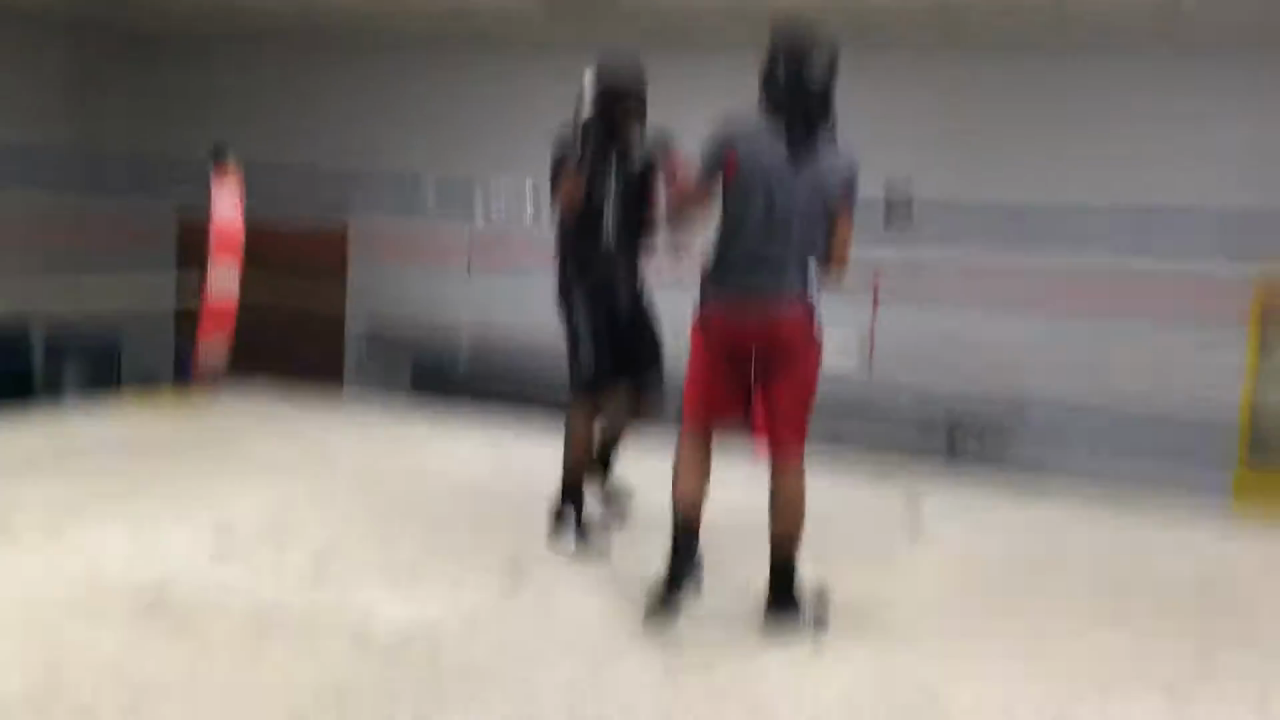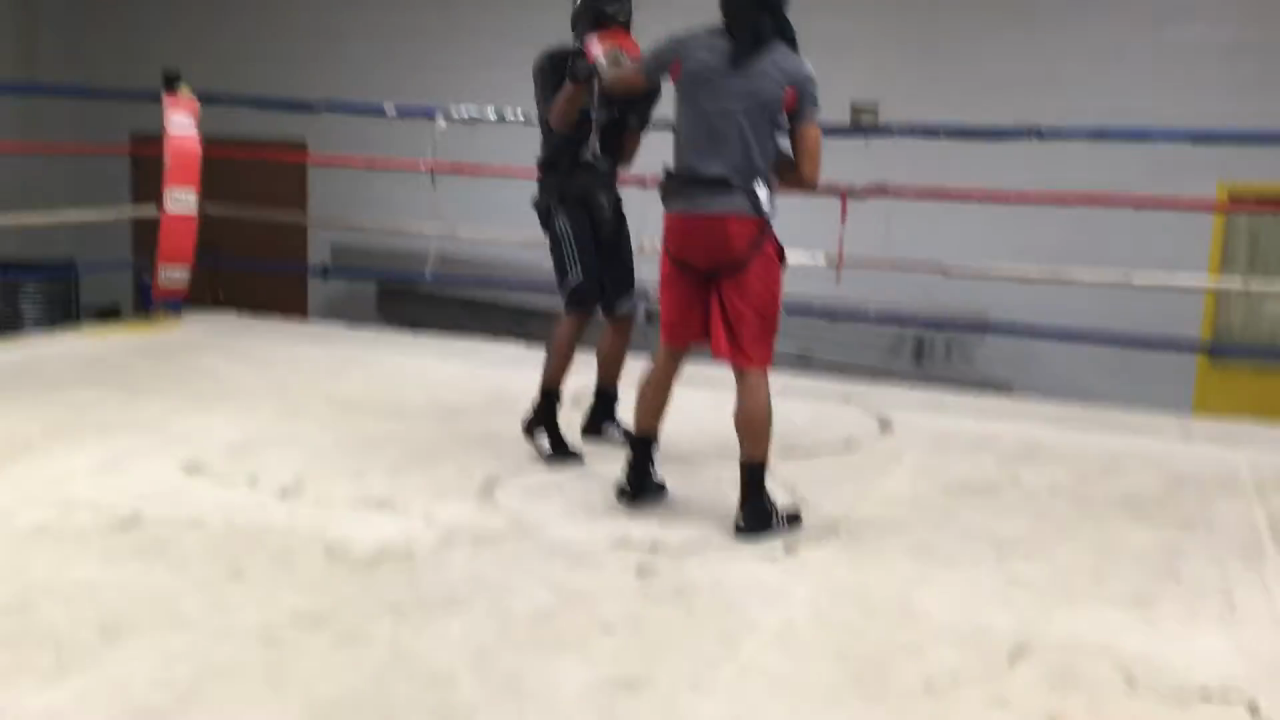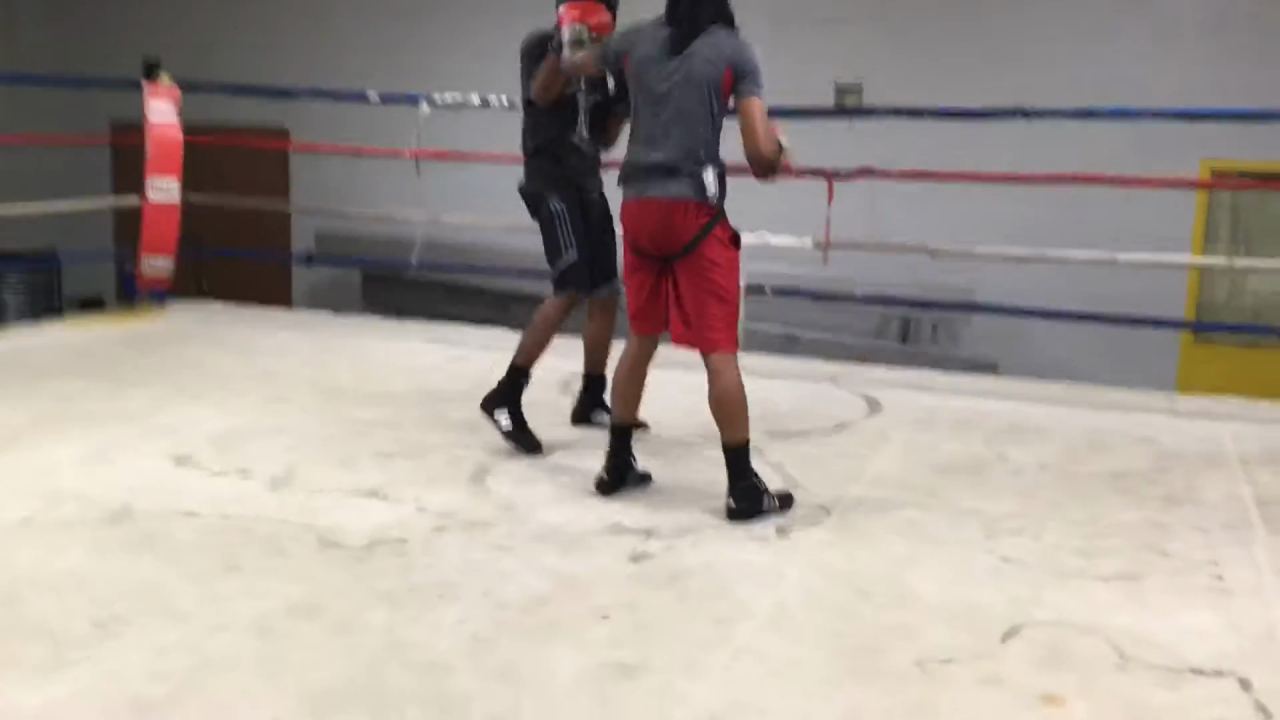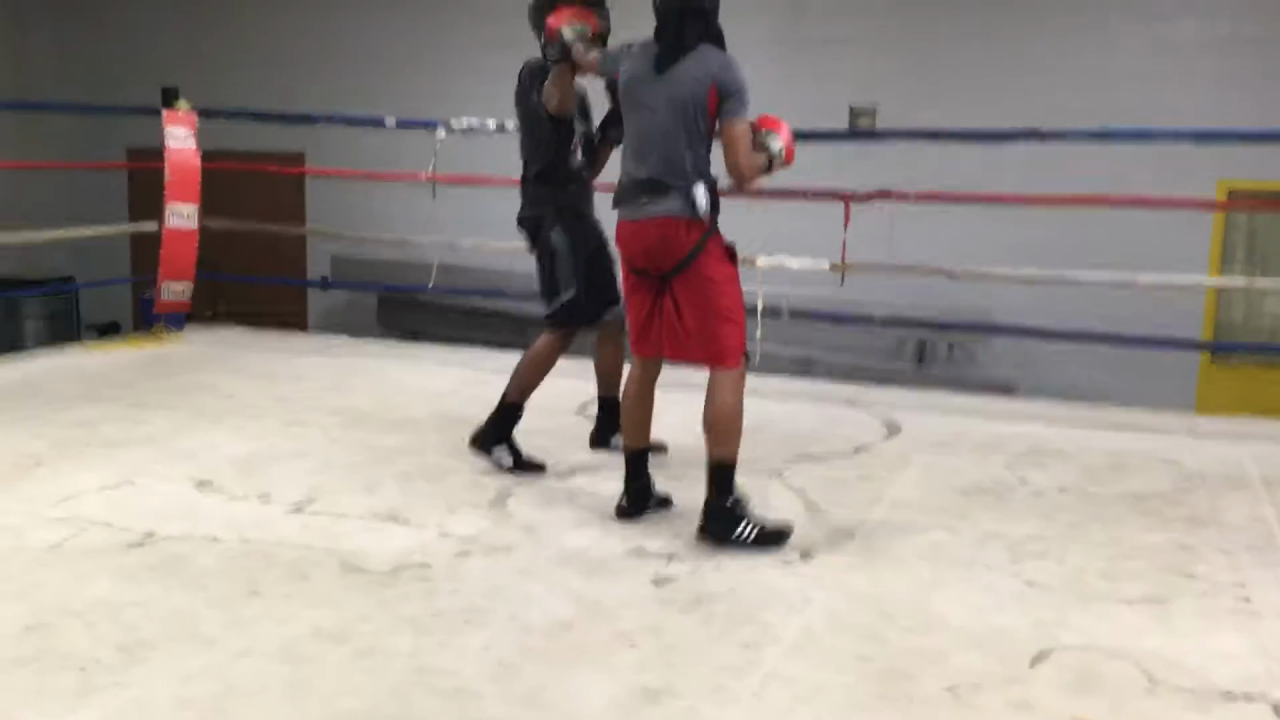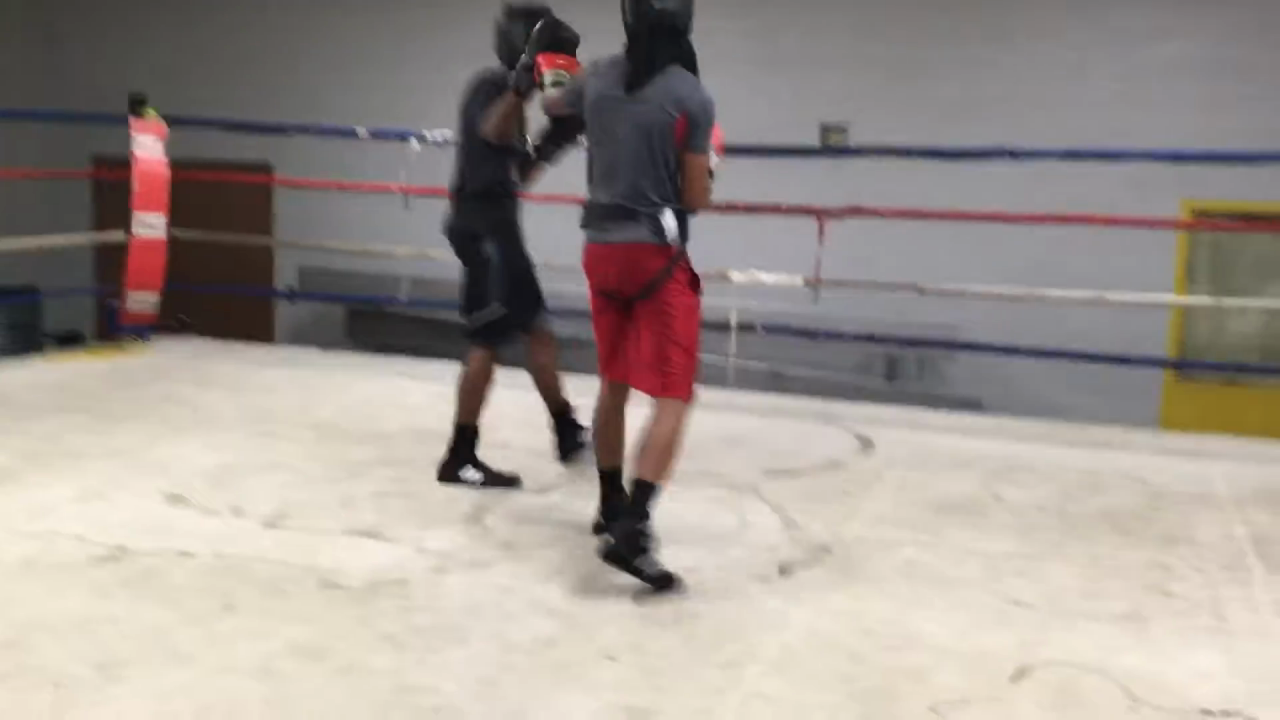
dt=0.2s
person 1, frame 1
left shoulder: (732, 142)
right shoulder: (836, 160)
left elbow: (679, 212)
right elbow: (834, 263)
left wrist: (667, 196)
left hip: (725, 312)
right hip: (788, 318)
left knee: (696, 434)
right knee: (787, 451)
left ankle: (682, 561)
right ankle: (781, 589)
person 1, frame 2
left shoulder: (689, 48)
right shoulder: (794, 72)
left elbow: (618, 82)
right elbow: (807, 173)
left wrist: (599, 65)
left hip: (686, 218)
right hip: (744, 225)
left knee: (674, 346)
right knee: (752, 368)
left ankle: (639, 470)
right ankle: (754, 503)
person 1, frame 3
left shoulder: (635, 42)
right shoulder: (732, 53)
left elbow: (576, 65)
right elbow: (760, 150)
right wrist: (777, 152)
left hip: (638, 207)
right hip: (692, 210)
left knee: (641, 338)
right knee: (719, 350)
left ankle: (618, 464)
right ankle: (743, 487)
person 1, frame 4
left shoulder: (628, 60)
right shoulder: (721, 72)
left elbow: (585, 61)
right elbow: (741, 173)
right wrist: (772, 151)
left hip: (635, 226)
right hip: (687, 229)
left knee: (645, 362)
right knee: (727, 365)
left ankle: (636, 489)
right ankle: (722, 506)
person 1, frame 5
left shoulder: (597, 77)
right shoulder: (691, 97)
left elbow: (555, 106)
right elbow: (695, 199)
left wrist: (558, 81)
right wrist: (707, 157)
left hip: (601, 248)
right hip: (655, 254)
left knee: (615, 383)
right knee: (672, 397)
left ankle: (615, 508)
right ankle: (629, 533)
person 2, frame 1
left shoulder: (634, 157)
right shoulder: (573, 150)
left elbow: (642, 232)
right elbow: (566, 207)
left wrist: (654, 186)
right wrist: (587, 134)
left hip: (625, 283)
right hip: (583, 280)
left knee: (644, 384)
right knee: (592, 393)
left ankle: (599, 461)
right ankle: (569, 505)
person 2, frame 2
right shoulder: (556, 63)
right elbow: (559, 123)
left wrist: (639, 112)
right wrist: (584, 68)
left hip: (605, 198)
right hip: (564, 195)
left knee: (623, 309)
right knee: (578, 305)
left ankle: (601, 414)
right ankle: (544, 416)
person 2, frame 3
right shoulder: (542, 45)
right elbow: (544, 95)
left wrist: (626, 94)
right wrist: (563, 38)
left hip: (588, 184)
right hip: (551, 183)
left knee: (606, 296)
right knee: (571, 290)
left ankle: (590, 401)
right ankle: (505, 395)
person 2, frame 4
left shoulder: (577, 90)
right shoulder: (537, 72)
right elbow: (556, 106)
left wrist: (617, 121)
right wrist: (563, 52)
left hip: (578, 212)
right hip: (552, 212)
left knee: (610, 320)
right knee: (563, 327)
left ankle: (610, 426)
right ankle: (494, 430)
person 2, frame 5
left shoulder: (511, 92)
right shoulder: (492, 85)
right elbow: (494, 133)
left wrist: (554, 141)
right wrist: (528, 74)
left hip: (499, 225)
right hip: (481, 224)
left knee: (536, 328)
right knee: (489, 341)
left ankle: (567, 430)
right ankle: (459, 457)
